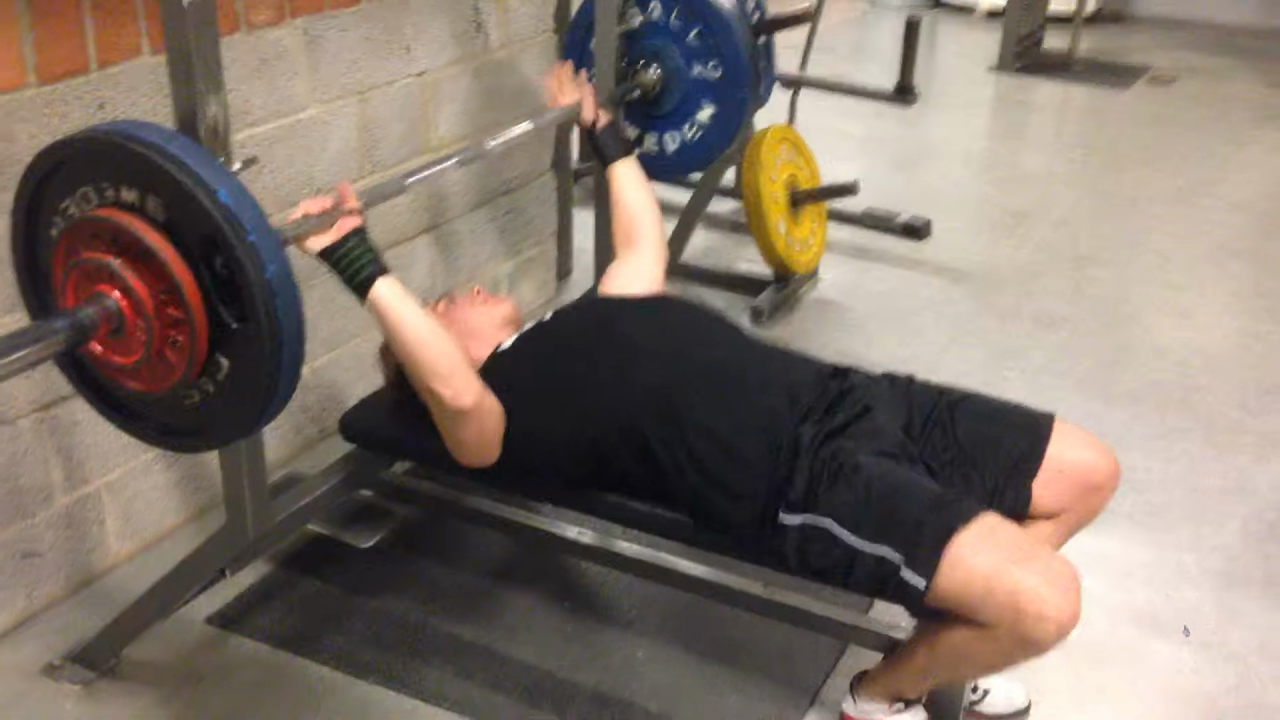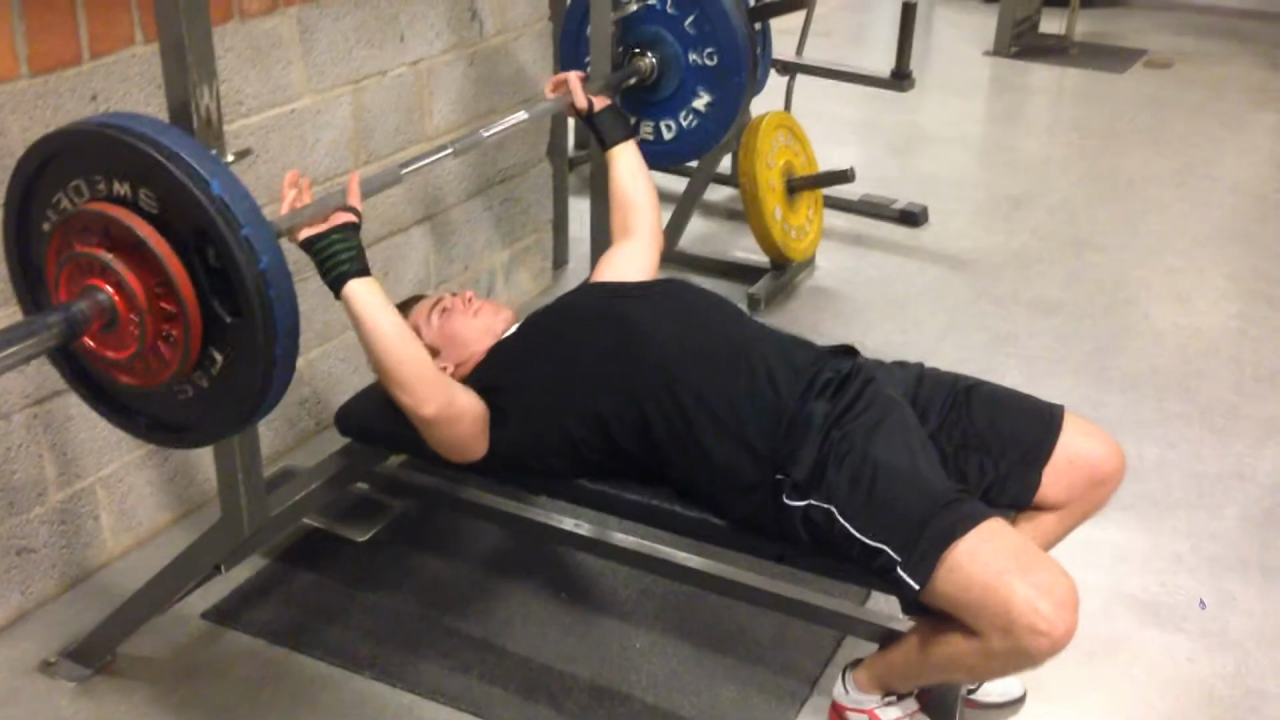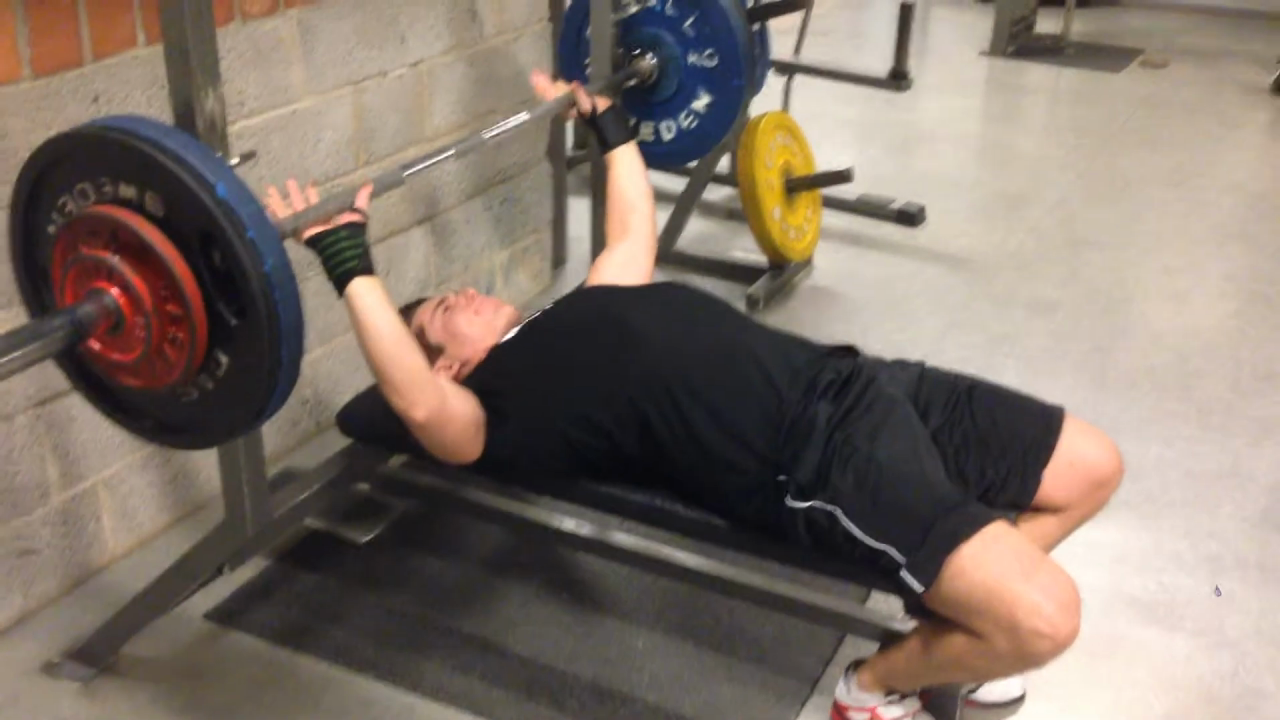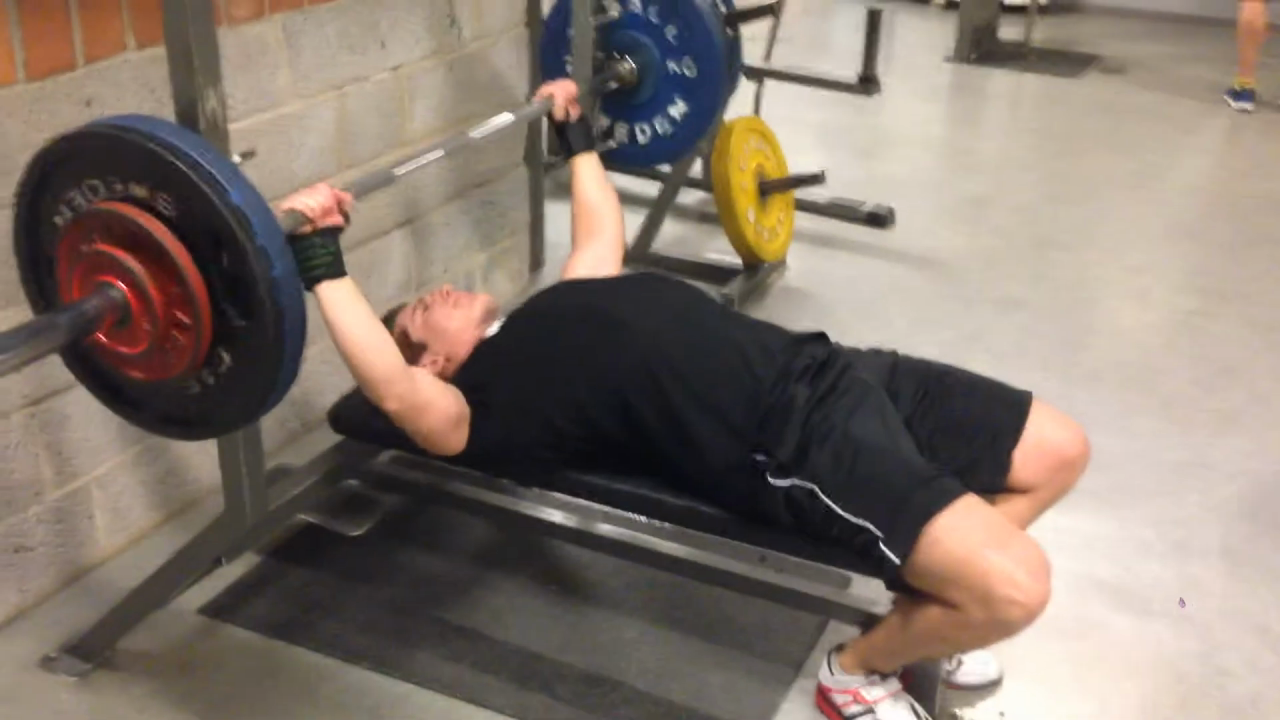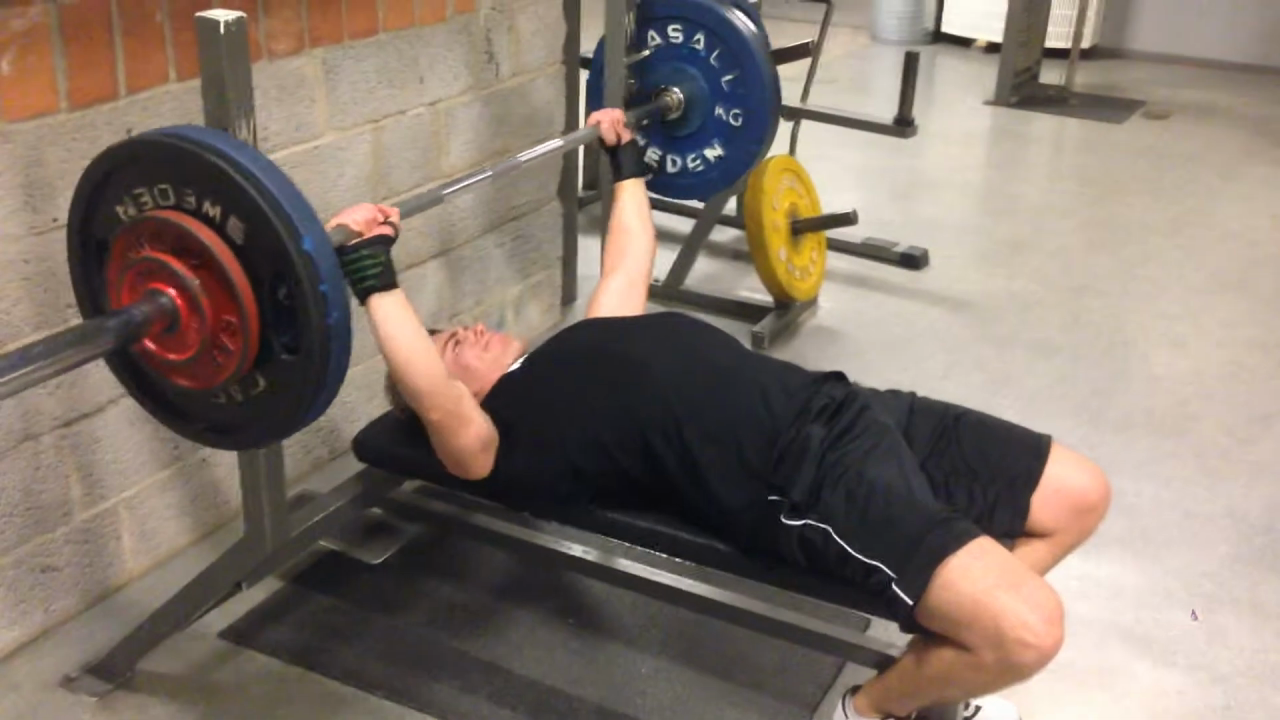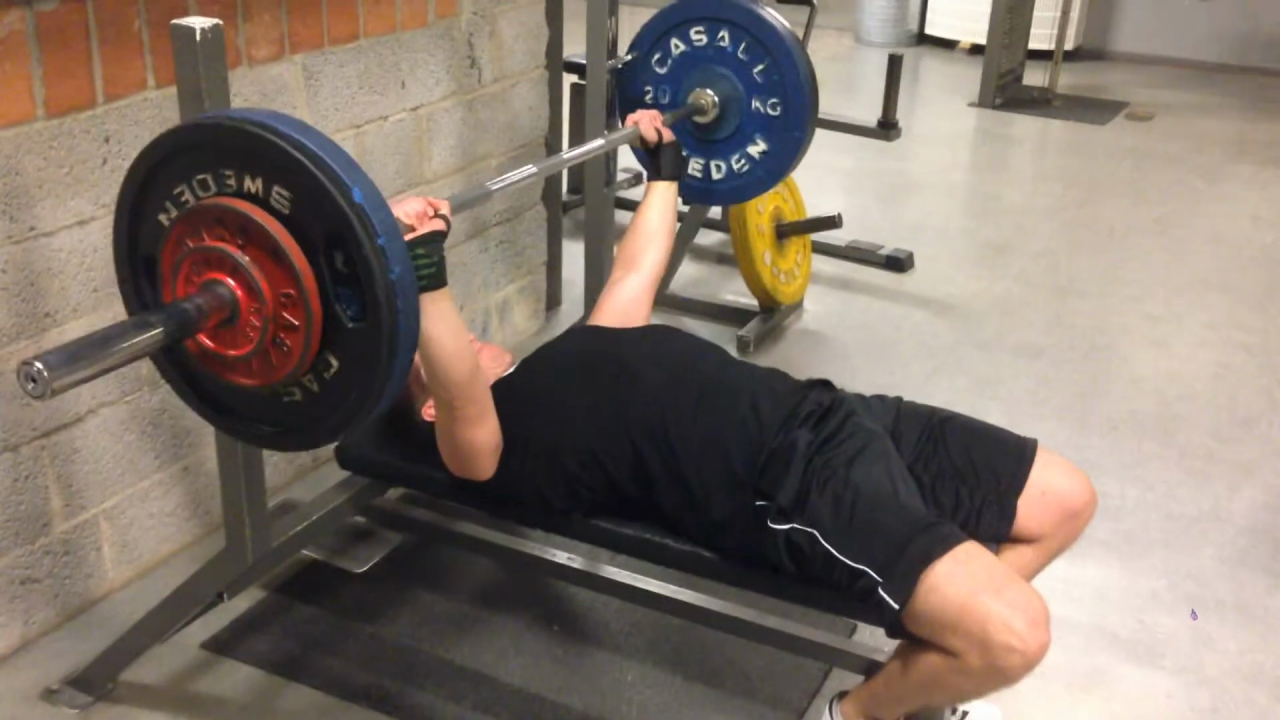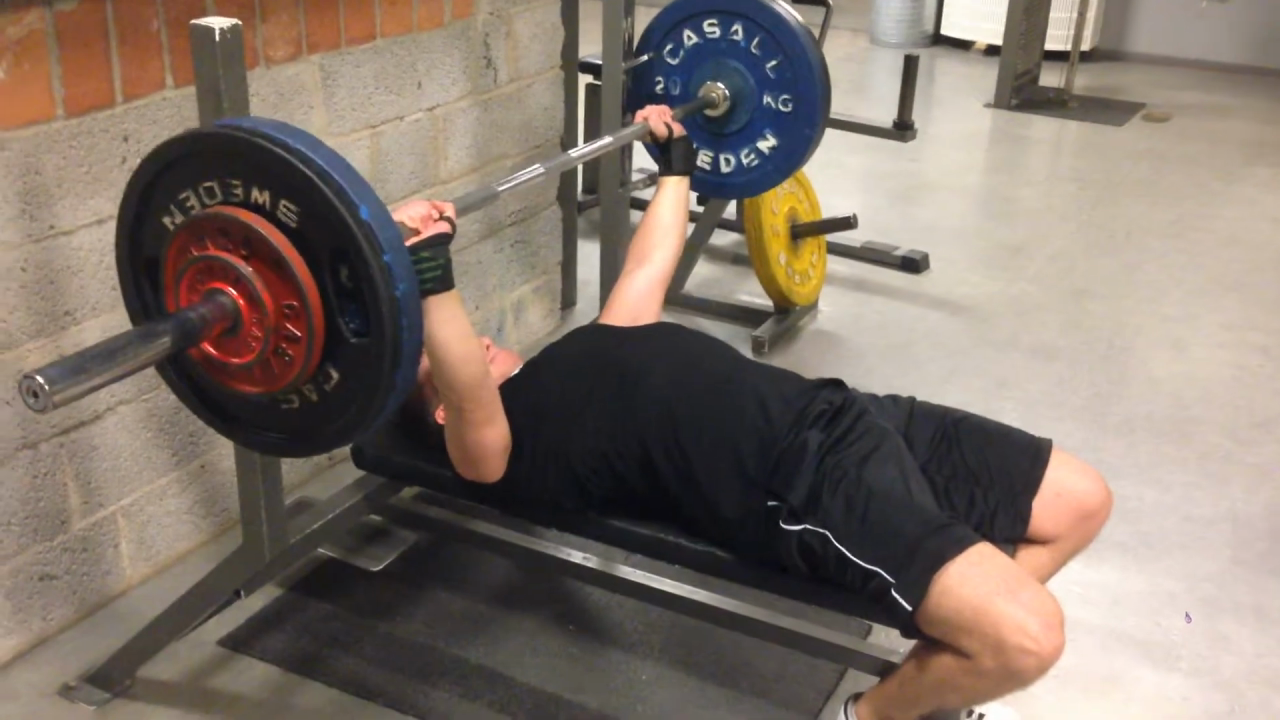
dt=0.7s
person 1, frame 1
left shoulder: (578, 323)
right shoulder: (497, 412)
left elbow: (641, 247)
right elbow: (454, 393)
left wrist: (604, 139)
right wrist: (363, 270)
left hip: (842, 400)
right hip: (806, 478)
left knee: (1088, 475)
right knee: (1042, 608)
left ankle: (948, 636)
person 1, frame 2
left shoulder: (573, 317)
right shoulder: (496, 408)
left elbow: (640, 234)
right elbow: (426, 402)
left wrist: (605, 120)
right wrist: (342, 265)
left hip: (845, 384)
right hip: (808, 459)
left knee: (1094, 467)
right knee: (1038, 621)
left ankle: (948, 623)
person 1, frame 3
left shoulder: (573, 321)
right shoulder: (500, 406)
left elbow: (635, 235)
right elbow: (419, 407)
left wrist: (605, 122)
right wrist: (348, 263)
left hip: (843, 383)
right hip: (811, 461)
left knee: (1092, 469)
right knee: (1041, 621)
left ankle: (952, 622)
person 1, frame 4
left shoulder: (547, 315)
right shoulder: (486, 403)
left elbow: (603, 234)
right elbow: (398, 397)
left wrist: (574, 132)
right wrist: (319, 260)
left hip: (819, 371)
right hip: (783, 442)
left knee: (1059, 452)
right knee: (1012, 589)
left ankle: (920, 612)
person 1, frame 5
left shoulder: (572, 353)
right shoulder: (505, 435)
left elbow: (629, 268)
right elbow: (436, 410)
left wrist: (626, 159)
right wrist: (372, 276)
right hip: (799, 480)
left knee: (1081, 496)
right knee: (1025, 634)
person 1, frame 6
left shoulder: (568, 356)
right shoulder: (494, 441)
left elbow: (636, 271)
right elbow: (462, 394)
left wrist: (663, 165)
right wrist: (422, 266)
right hip: (785, 485)
left knee: (1067, 501)
right knee: (1011, 639)
person 1, frame 7
left shoulder: (577, 358)
right shoulder: (506, 442)
left elbow: (650, 266)
right elbow: (469, 398)
left wrist: (674, 157)
right wrist: (429, 271)
right hip: (801, 484)
left knee: (1083, 503)
right knee: (1025, 642)
